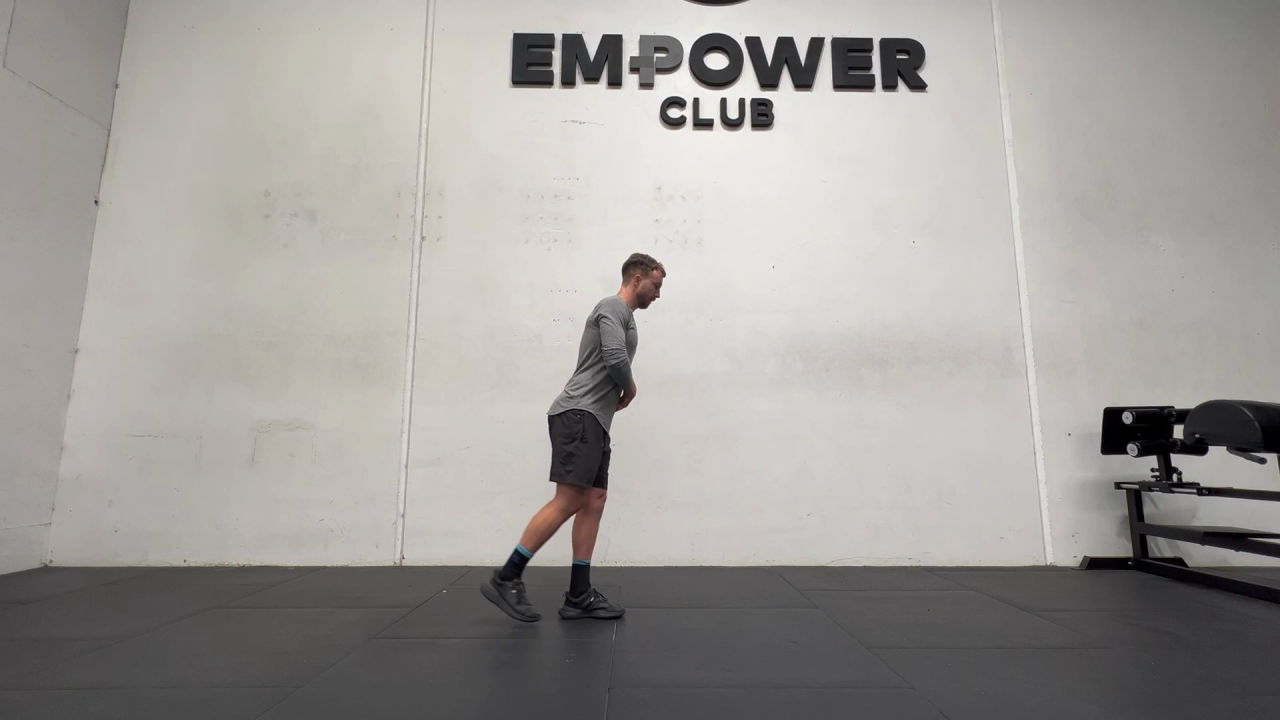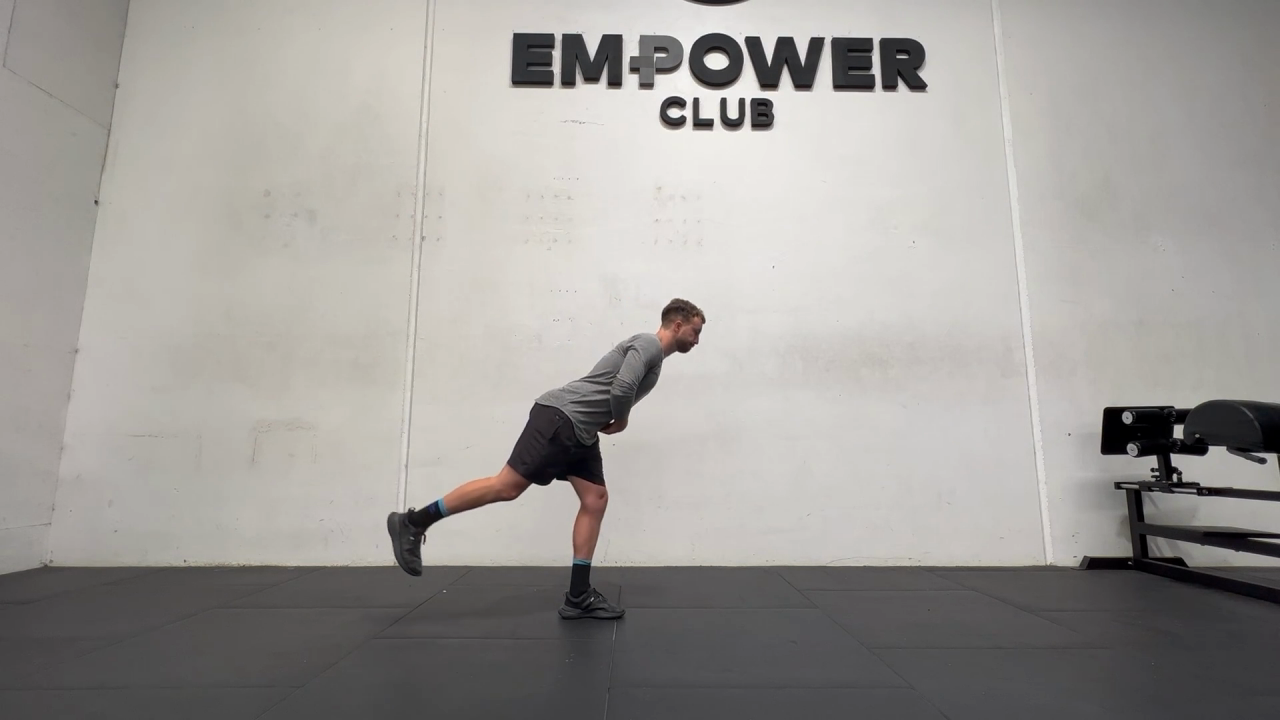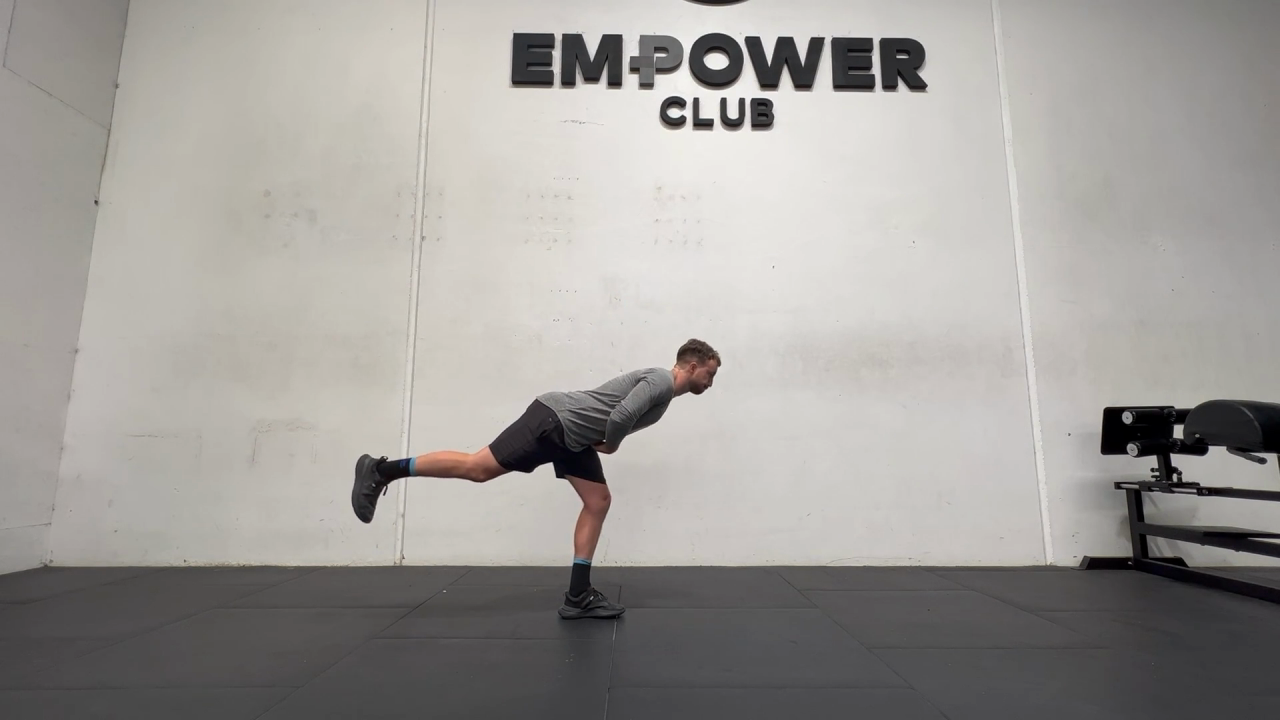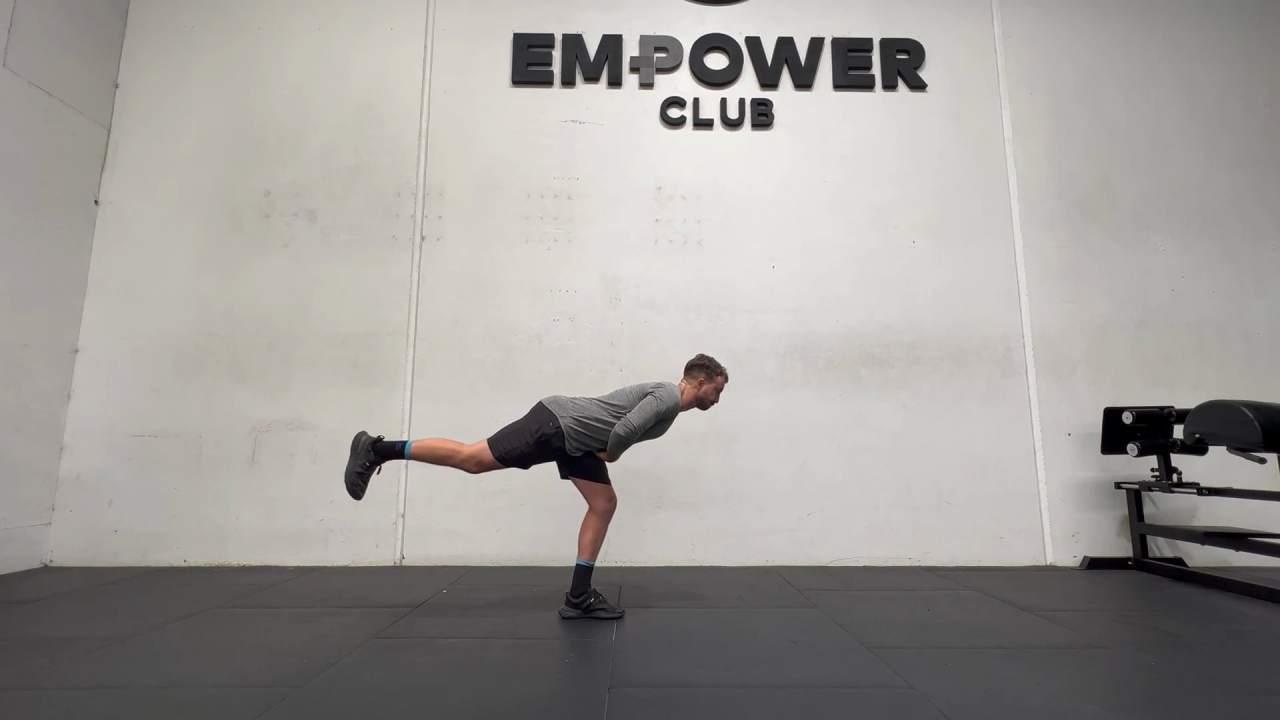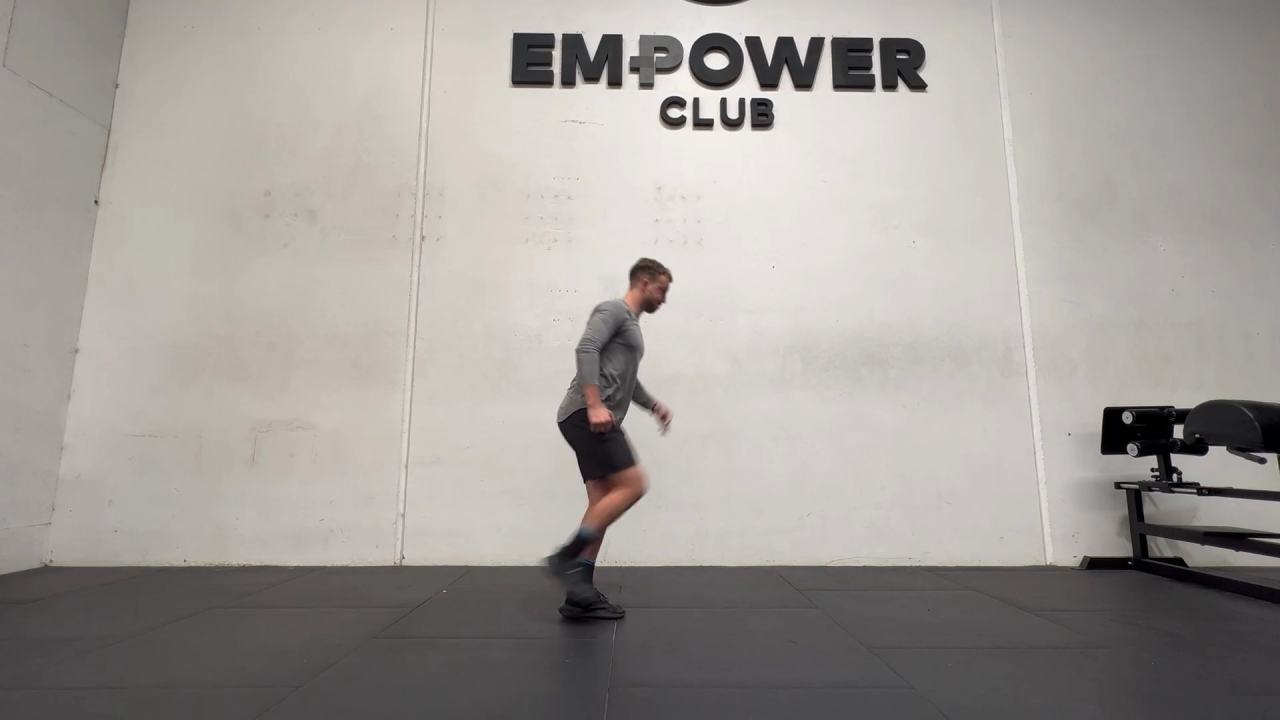
dt=1s
person 1, frame 1
left shoulder: (622, 315)
right shoulder: (613, 308)
right elbow: (615, 359)
left wrist: (621, 393)
right wrist: (630, 389)
left hip: (594, 420)
right hip: (578, 415)
left knee: (593, 502)
right knee: (568, 502)
left ankle: (579, 595)
right ankle: (505, 579)
person 1, frame 2
left shoulder: (653, 357)
right shoulder: (648, 345)
right elbow: (622, 389)
left wrist: (612, 421)
right wrist: (621, 421)
left hip: (580, 431)
right hip: (559, 418)
left knee: (595, 501)
right knee: (506, 487)
left ankle: (578, 595)
right ankle: (414, 523)
person 1, frame 3
left shoulder: (660, 388)
right shoulder: (661, 381)
right elbow: (621, 416)
left wrist: (604, 443)
right wrist: (611, 445)
left hip: (572, 436)
right hip: (554, 421)
left knee: (598, 502)
right knee: (478, 468)
left ankle: (578, 595)
right ankle: (383, 470)
person 1, frame 4
left shoulder: (664, 398)
right shoulder: (668, 398)
right elbow: (625, 429)
left wrist: (605, 453)
right wrist: (611, 456)
left hip: (574, 439)
right hip: (556, 424)
left knee: (604, 504)
right knee: (471, 458)
left ankle: (579, 596)
right ankle: (377, 450)
person 1, frame 5
left shoulder: (630, 323)
right shoulder: (615, 311)
right elbow: (586, 350)
left wrist: (652, 405)
right wrist: (596, 406)
left hip: (598, 417)
right hip: (585, 415)
left knee: (603, 500)
right knee: (632, 486)
left ankle: (581, 593)
right ankle: (563, 556)
